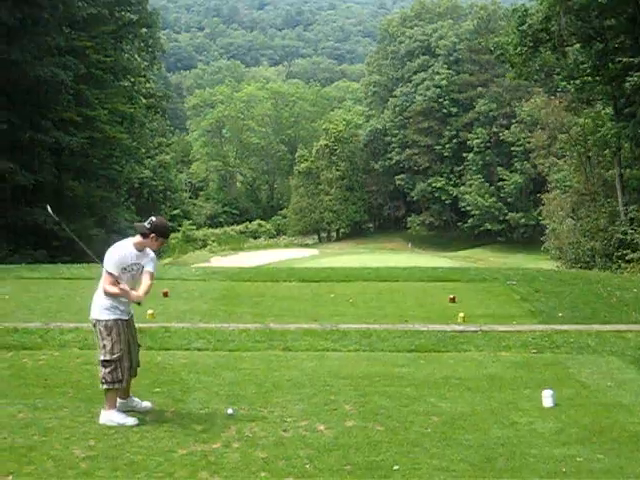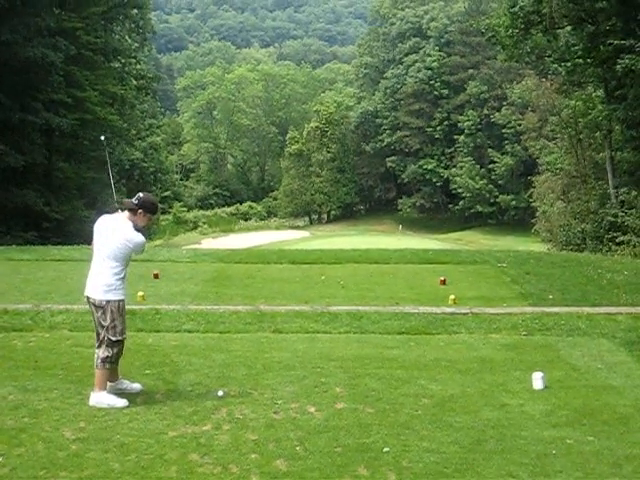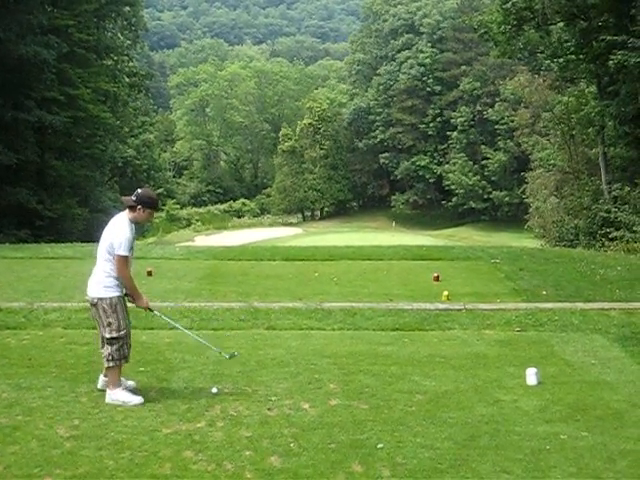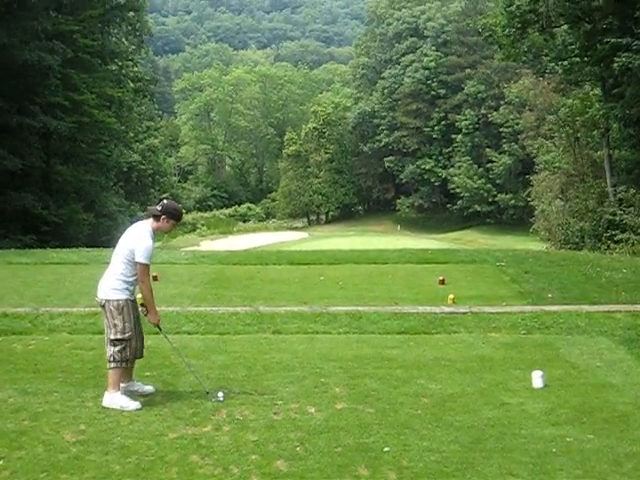
dt=1s
person 1, frame 1
left shoulder: (149, 256)
right shoulder: (118, 251)
left elbow: (147, 282)
right elbow: (107, 288)
left wrist: (138, 295)
right wrist: (122, 292)
left hip: (124, 312)
right hip: (106, 314)
left knee: (130, 357)
right knee: (114, 360)
left ankle: (124, 399)
right ankle: (109, 411)
person 1, frame 2
left shoulder: (103, 220)
right shoulder: (137, 239)
left hip: (94, 289)
right hip: (109, 294)
left knee: (113, 339)
right knee: (109, 341)
left ankle: (113, 381)
right ankle: (99, 393)
person 1, frame 3
left shoulder: (123, 221)
right shoulder: (123, 231)
right elbow: (122, 272)
left wrist: (131, 292)
right wrist: (138, 297)
left hip: (109, 289)
right hip: (106, 292)
left knee: (118, 336)
right knee: (116, 338)
left ankle: (108, 377)
right ankle: (114, 390)
person 1, frame 4
left shoulder: (141, 227)
right shoulder: (145, 240)
right elbow: (143, 280)
left wrist: (148, 305)
right wrist: (152, 311)
left hip: (122, 292)
right hip: (115, 294)
left knee: (133, 339)
right knee: (120, 342)
left ankle: (127, 382)
right ankle: (112, 393)
